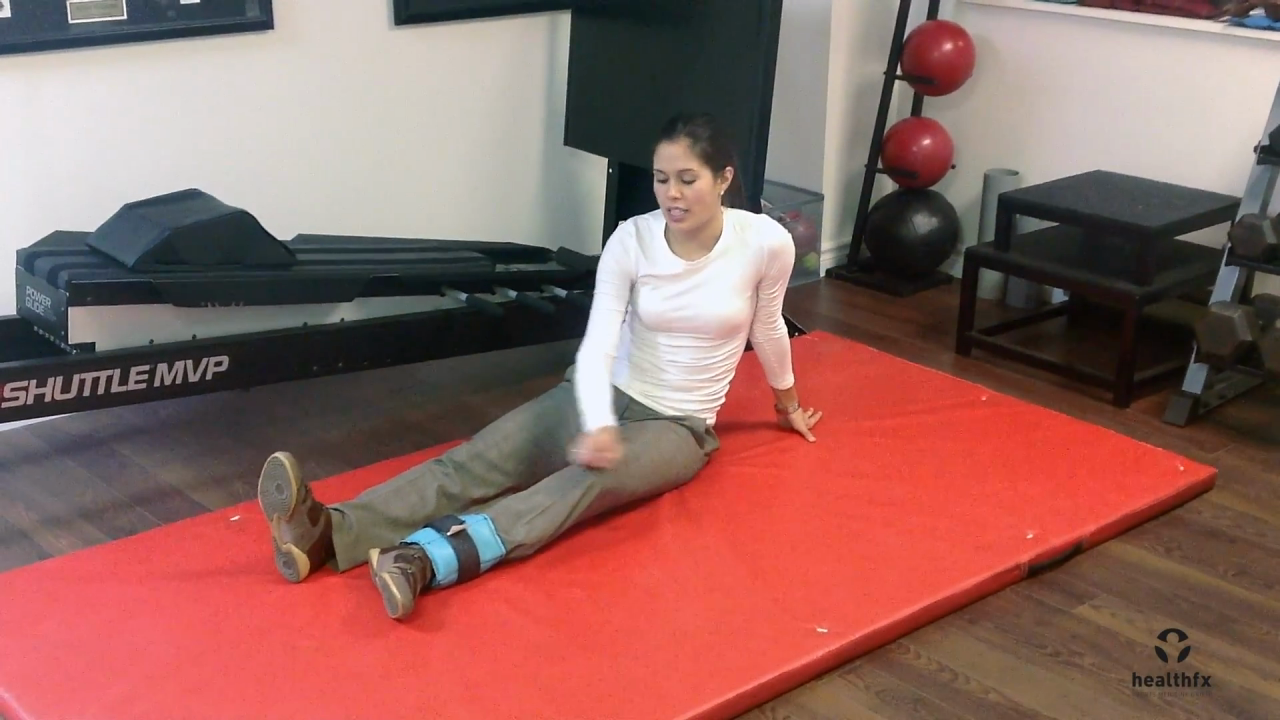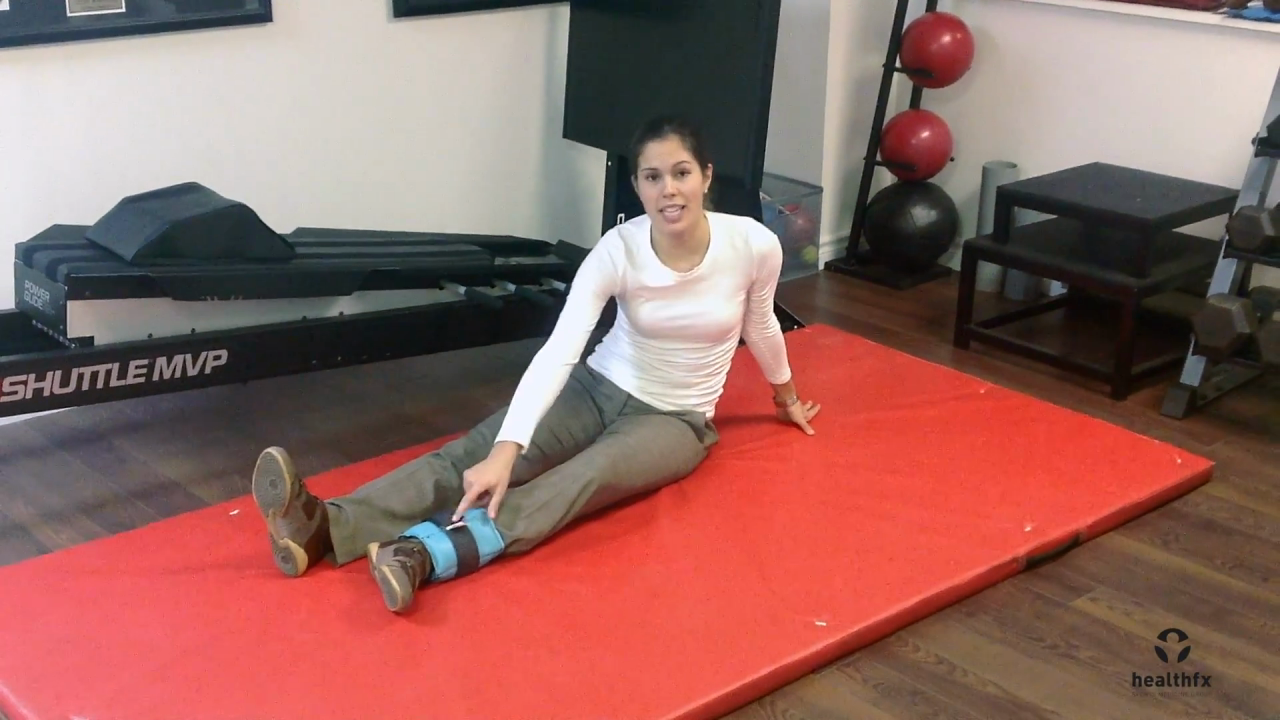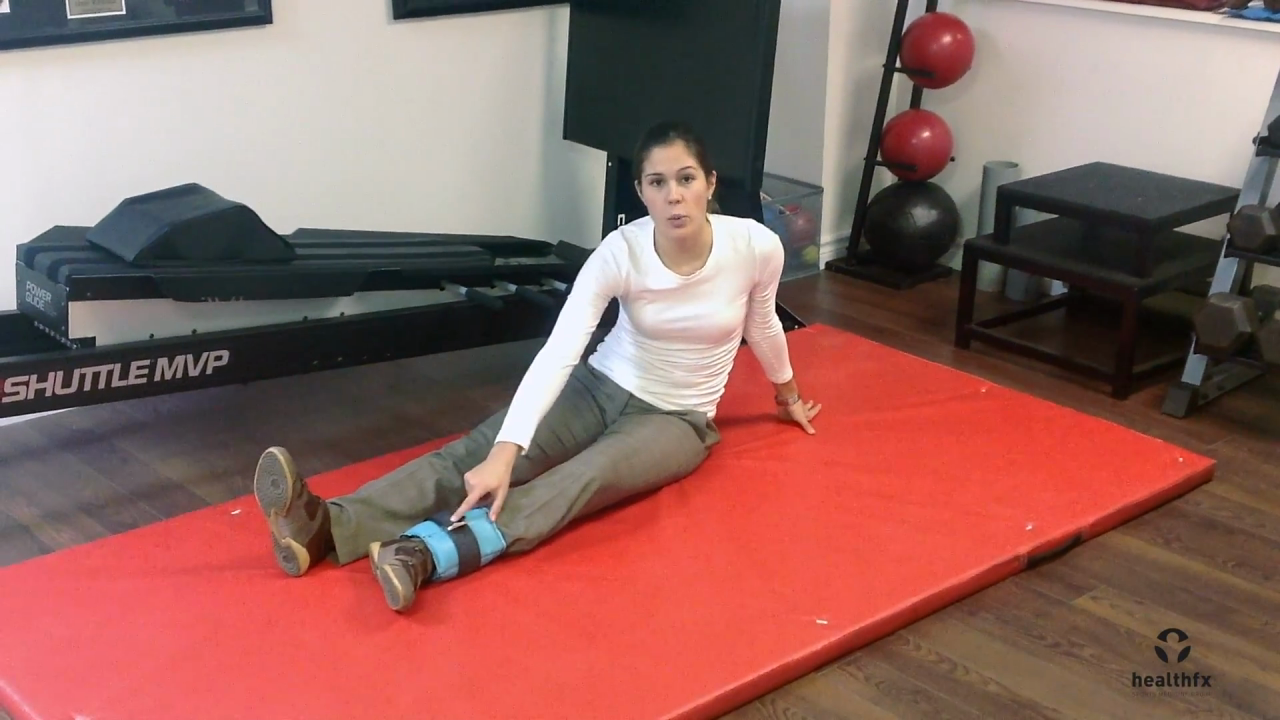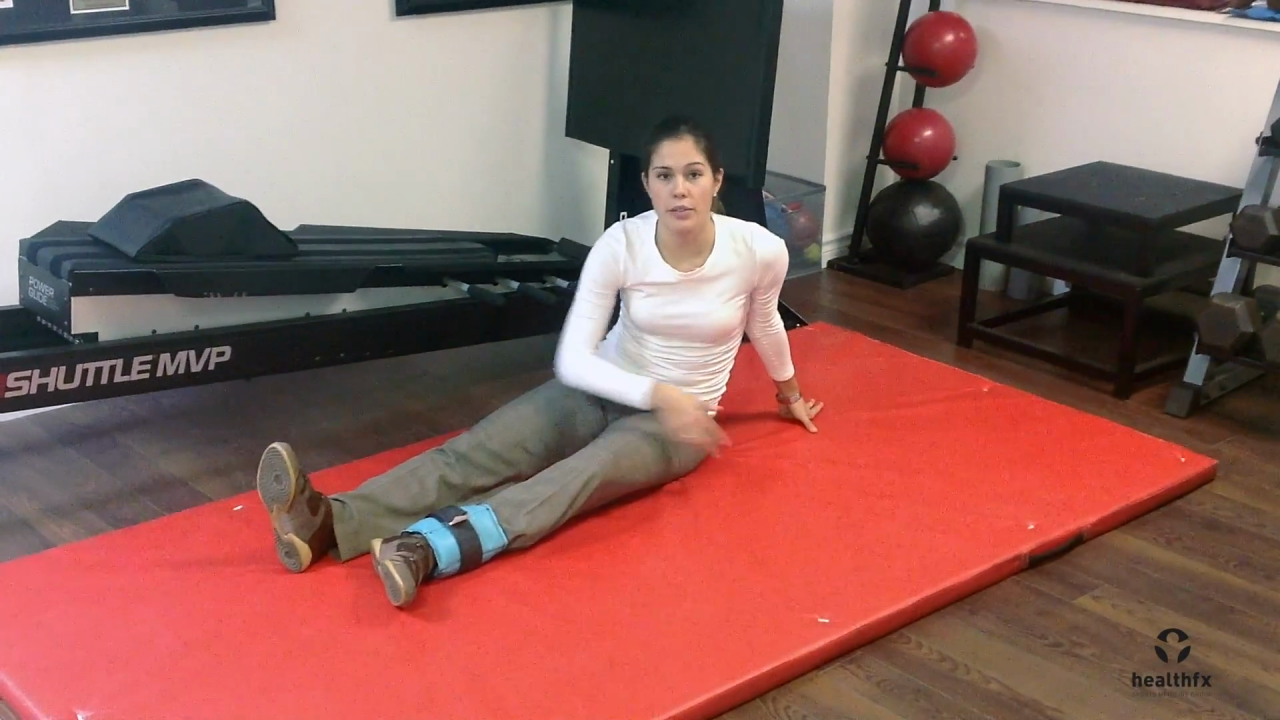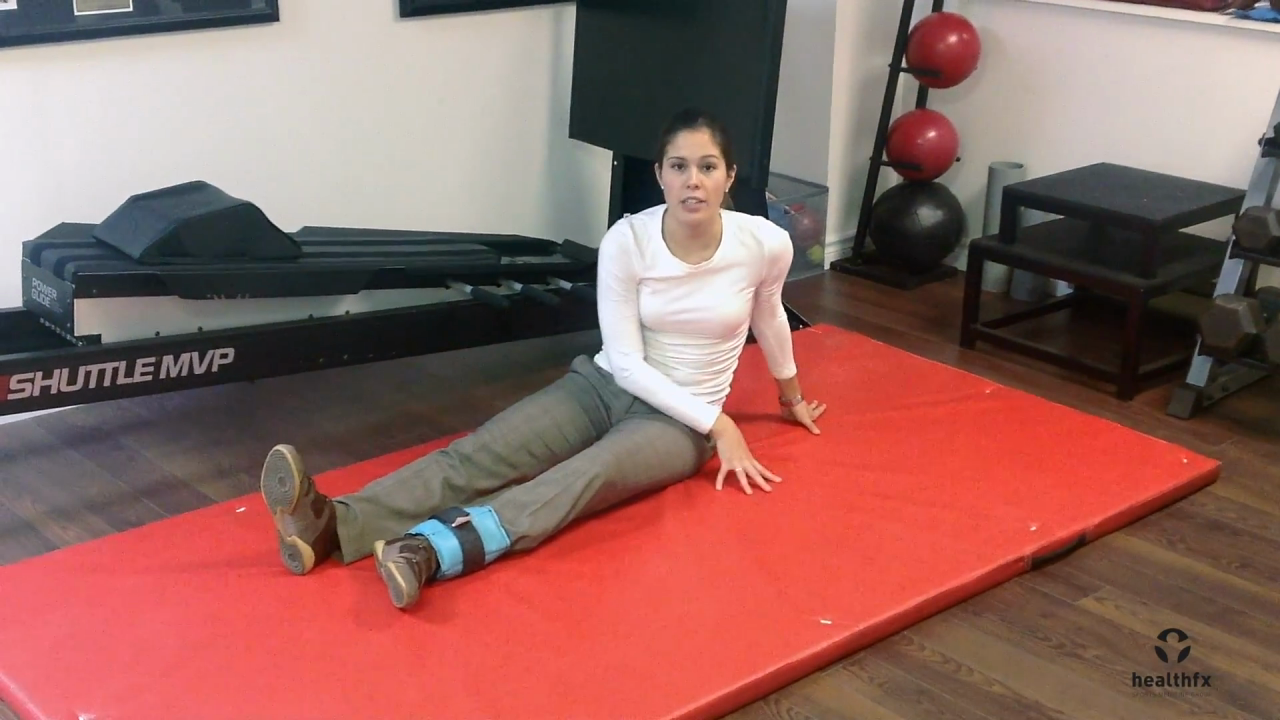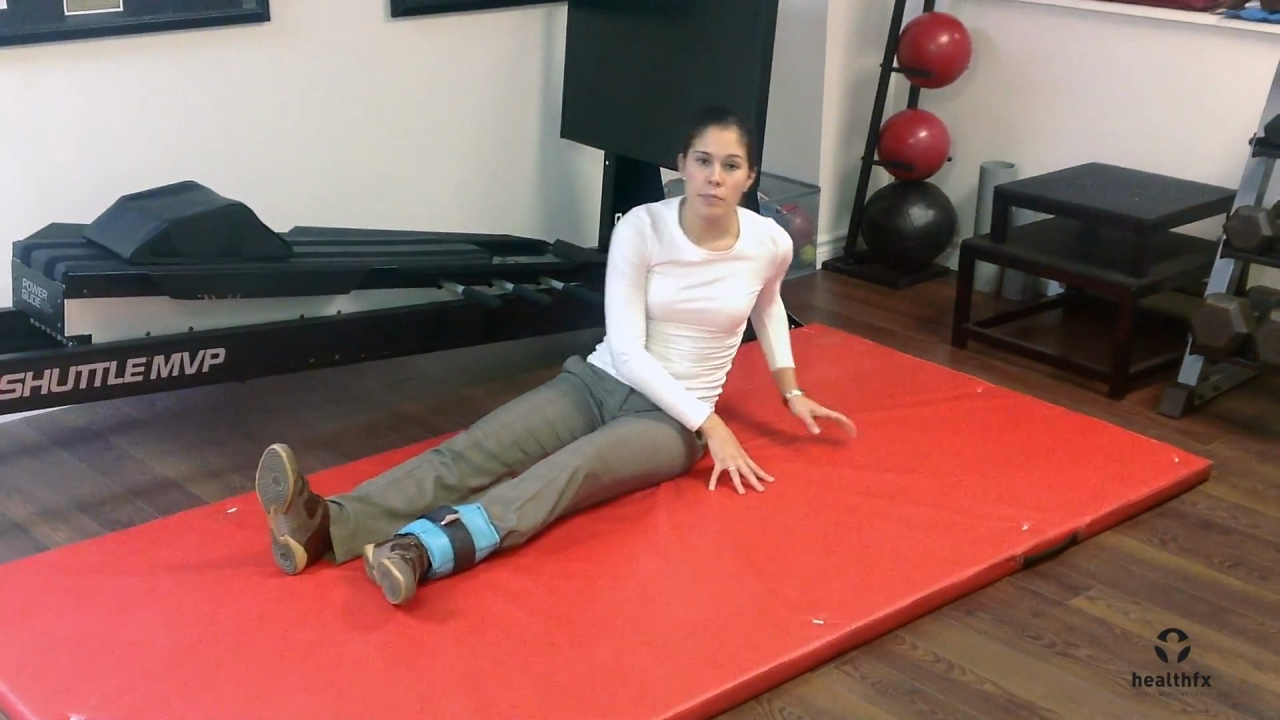
dt=0.4s
person 1, frame 1
left shoulder: (766, 243)
right shoulder: (631, 239)
left elbow: (768, 329)
right elbow: (596, 348)
left wrist: (787, 403)
right wrist: (598, 425)
left hip: (677, 427)
right hip: (607, 396)
left knee: (588, 483)
right knee: (476, 459)
left ankle: (426, 559)
right ankle: (327, 530)
person 1, frame 2
left shoulder: (754, 245)
right shoulder: (616, 251)
left elbow: (759, 326)
right elbow: (558, 352)
left wrist: (786, 396)
right wrist: (506, 450)
left hip: (673, 421)
right hip: (599, 387)
left knee: (591, 475)
right knee: (473, 453)
left ankle: (425, 553)
right ankle: (324, 525)
person 1, frame 3
left shoulder: (757, 247)
right shoulder: (619, 253)
left elbow: (762, 325)
right elbow: (557, 354)
left wrist: (787, 395)
right wrist: (503, 453)
left hip: (675, 421)
right hip: (601, 387)
left knee: (593, 473)
right knee: (473, 453)
left ankle: (427, 552)
right ankle: (325, 524)
person 1, frame 4
left shoulder: (760, 251)
right shoulder: (620, 246)
left elbow: (764, 324)
right elbow: (572, 360)
left wrist: (788, 393)
right wrist: (659, 393)
left hip: (680, 417)
right hip: (608, 392)
left knee: (592, 471)
right knee: (476, 450)
left ankle: (427, 549)
right ankle: (327, 521)
person 1, frame 5
left shoulder: (766, 245)
right shoulder: (625, 241)
left elbow: (769, 318)
right elbow: (626, 364)
left wrist: (790, 395)
right wrist: (719, 422)
left hip: (680, 422)
right hip: (603, 384)
left knee: (595, 472)
right knee: (481, 451)
left ankle: (432, 550)
right ankle: (332, 523)
person 1, frame 6
left shoulder: (771, 244)
right shoulder: (640, 228)
right elbow: (628, 350)
left wrist: (791, 391)
right wrist: (710, 423)
left hip: (672, 419)
right hip: (598, 380)
left knee: (582, 463)
right knee: (472, 450)
left ankle: (422, 549)
right ankle: (325, 522)
